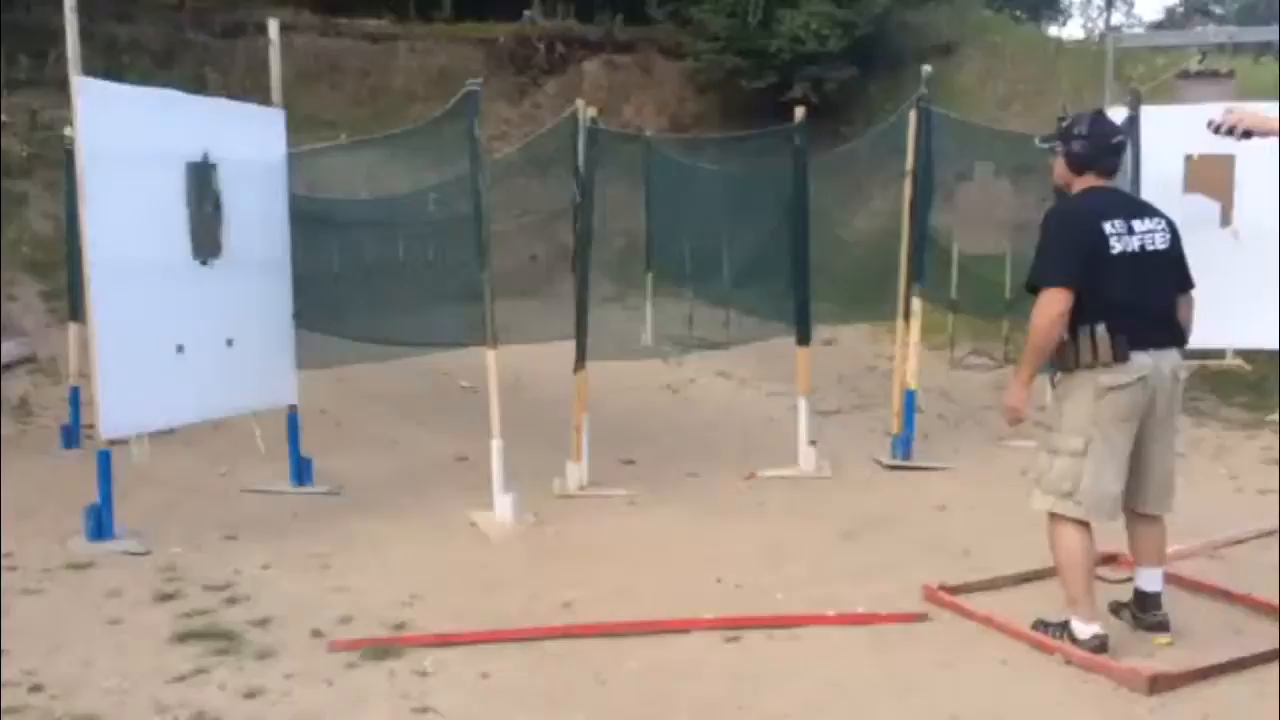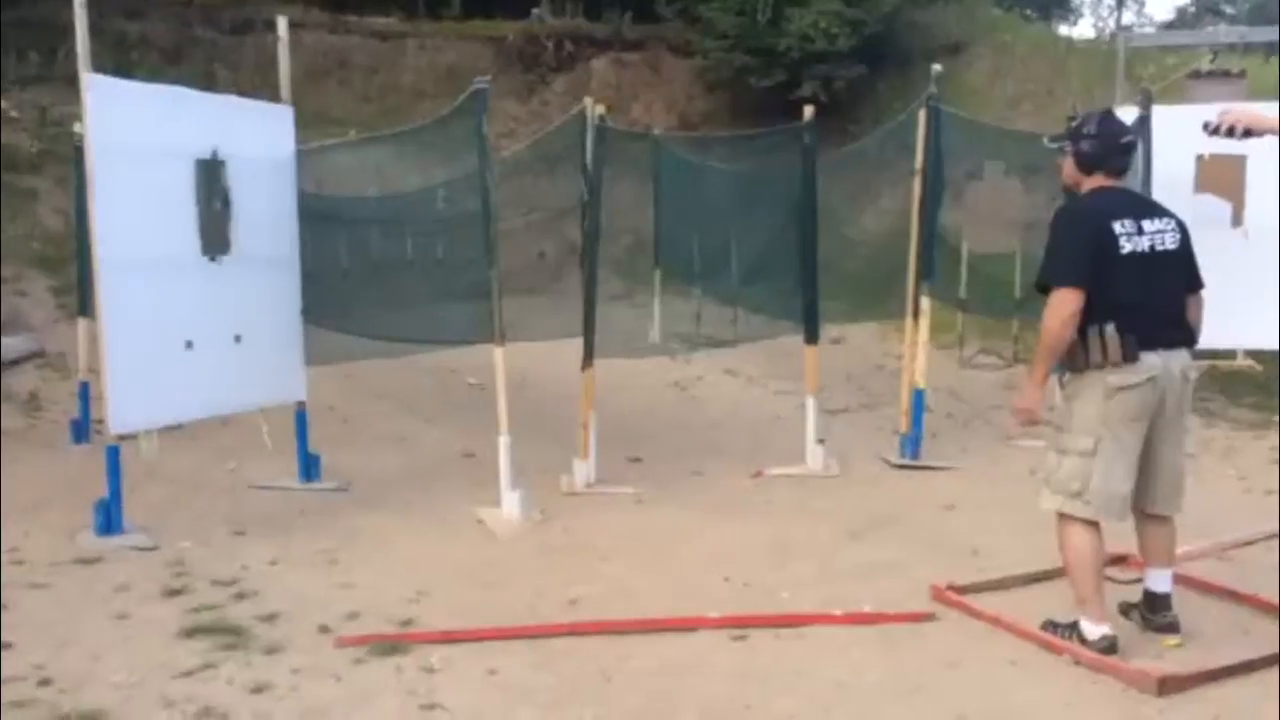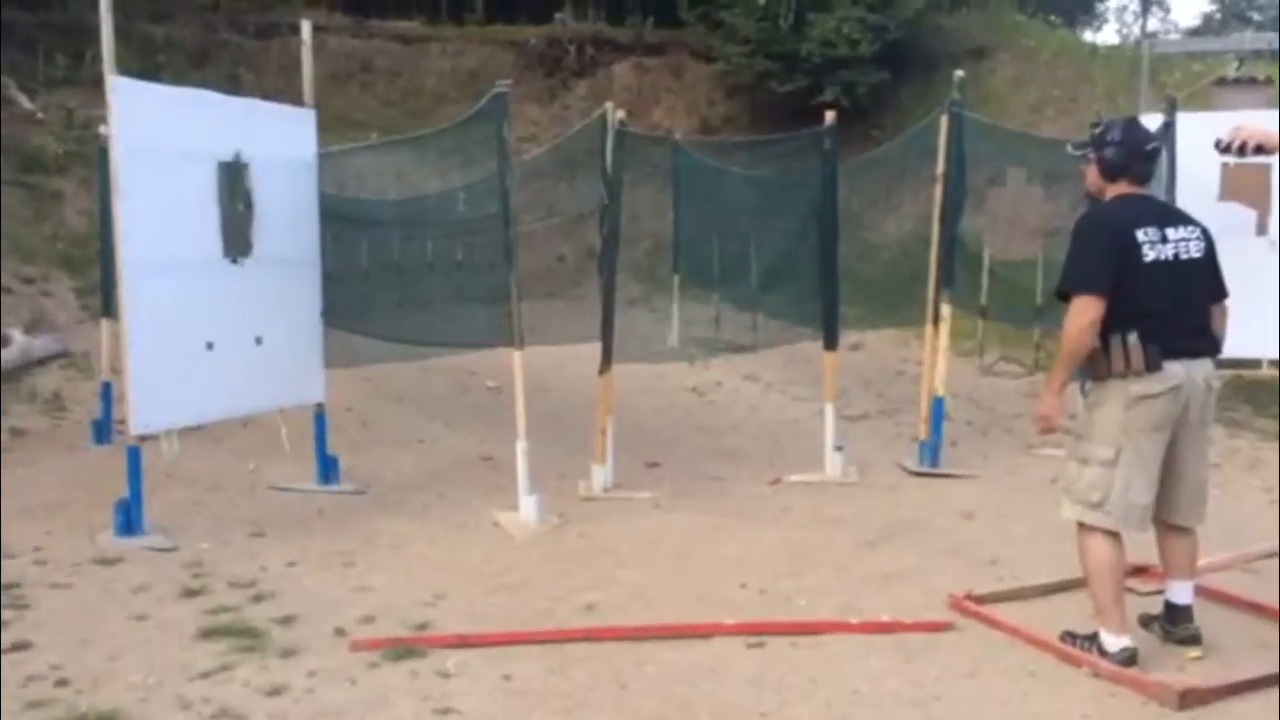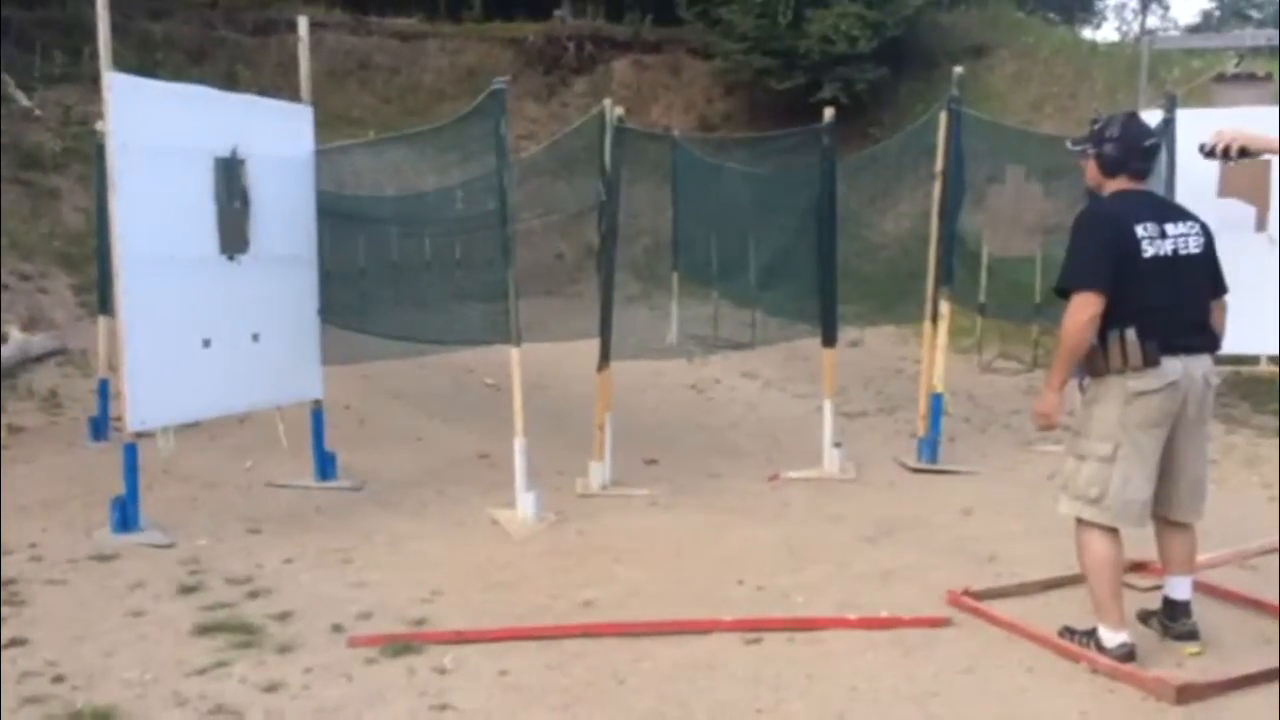
dt=0.4s
person 1, frame 1
left shoulder: (1070, 216)
right shoulder: (1157, 219)
left elbow: (1055, 307)
right elbow: (1184, 305)
left wrist: (1021, 379)
left hip: (1104, 372)
right hip: (1162, 367)
left knee: (1068, 503)
right knee: (1146, 497)
left ankle: (1084, 626)
right ankle: (1149, 603)
person 1, frame 2
left shoulder: (1079, 215)
right shoulder: (1164, 219)
left elbow: (1067, 308)
right elbow: (1193, 304)
left wrist: (1035, 382)
left hip: (1114, 373)
right hip: (1171, 367)
left knee: (1075, 502)
right knee: (1155, 498)
left ankle: (1094, 627)
right ankle: (1158, 604)
person 1, frame 3
left shoulder: (1102, 222)
right shoulder: (1191, 226)
left elbow: (1087, 316)
right elbow: (1217, 313)
left wrist: (1053, 389)
left hip: (1135, 381)
right hip: (1196, 376)
left knee: (1097, 512)
right knee: (1177, 508)
left ankle: (1112, 639)
right ankle: (1179, 616)
person 1, frame 4
left shoulder: (1101, 218)
right shoulder: (1189, 222)
left elbow: (1086, 312)
right elbow: (1217, 309)
left wrist: (1053, 386)
left hip: (1134, 377)
right hip: (1193, 372)
left knee: (1094, 509)
right knee: (1175, 505)
left ankle: (1111, 635)
right ankle: (1177, 612)
